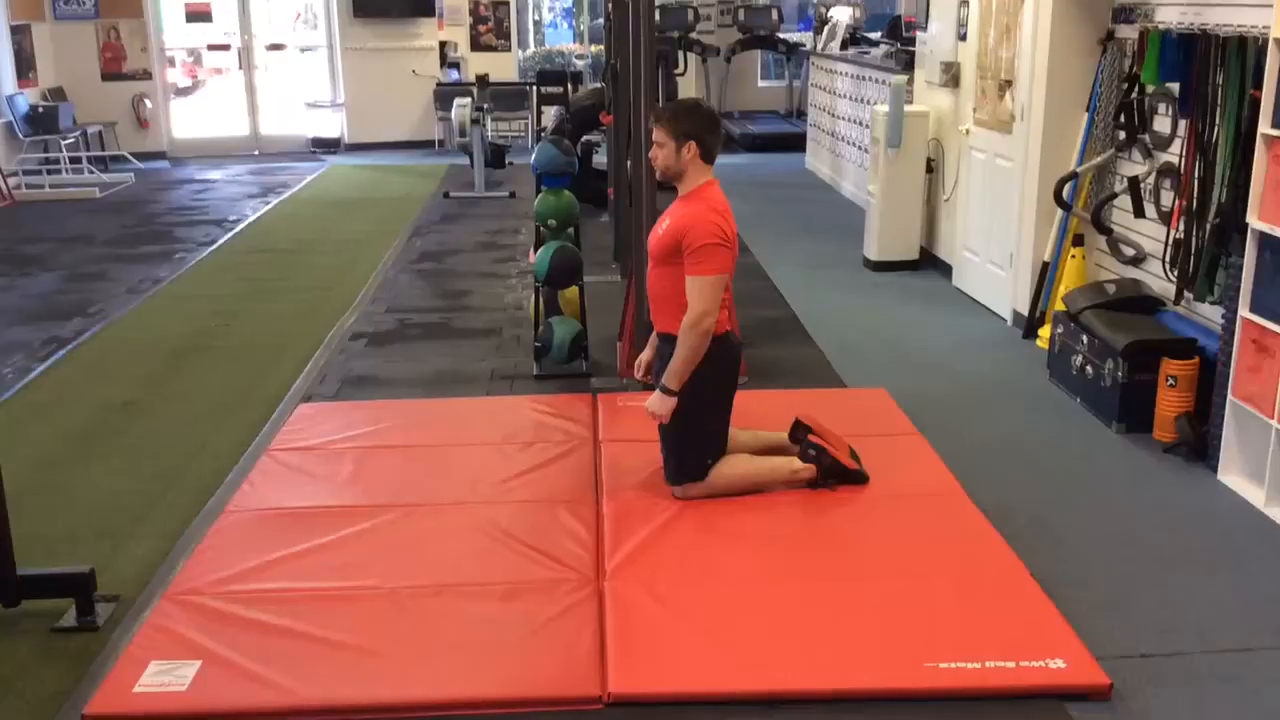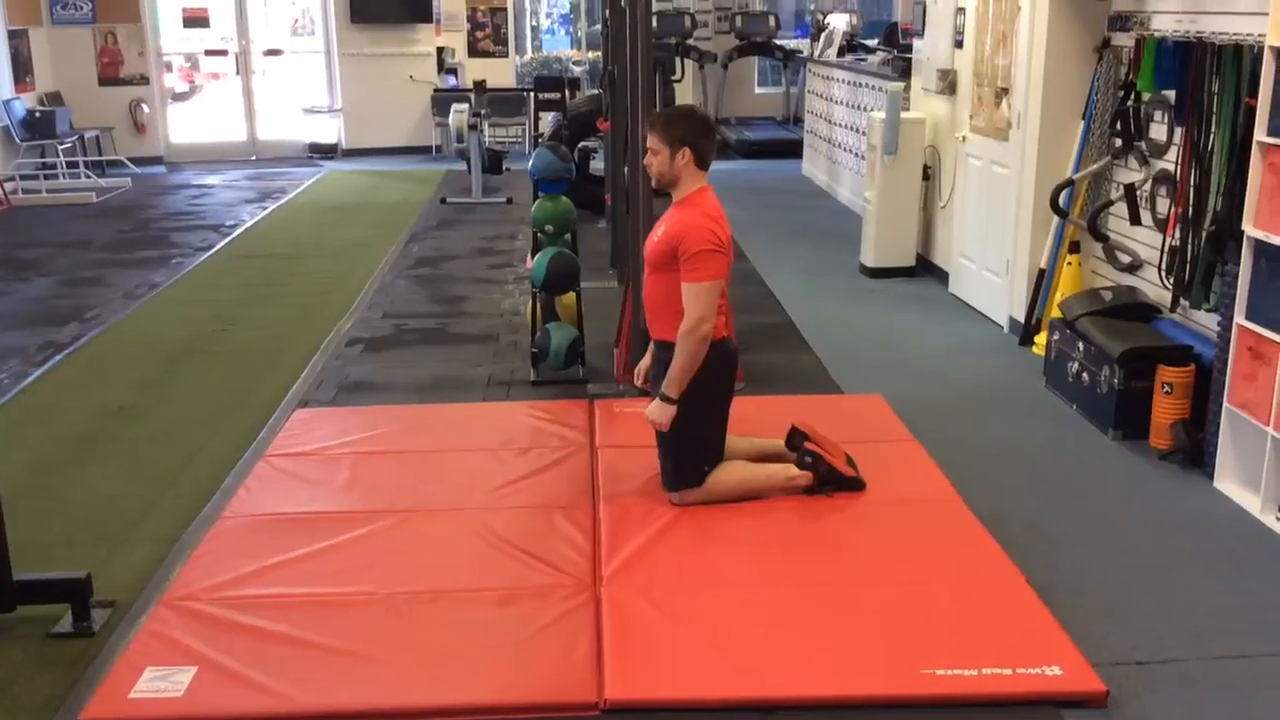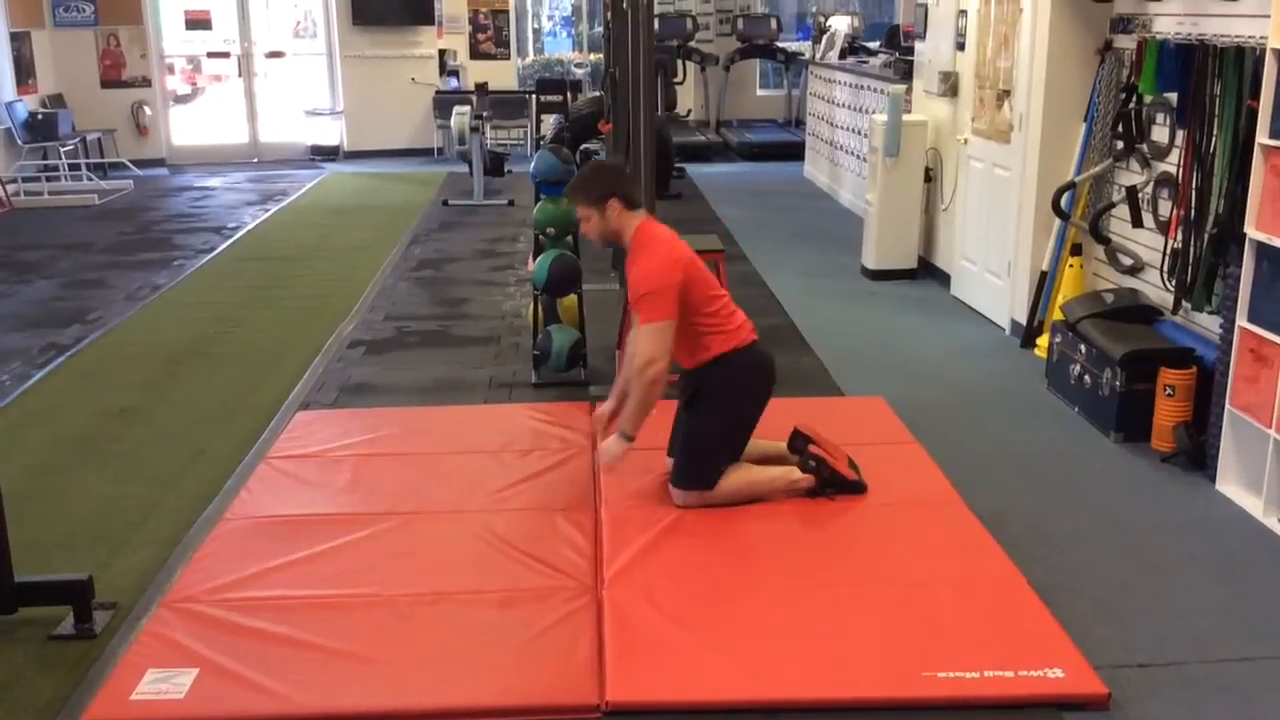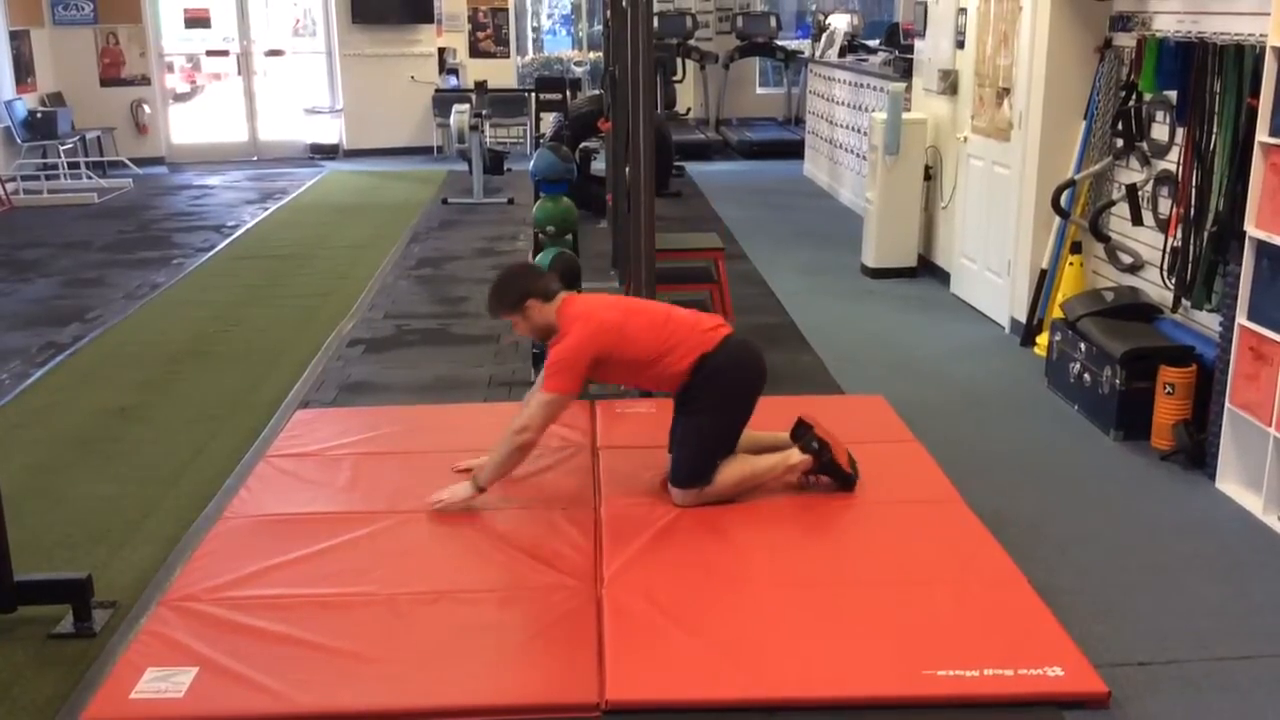
dt=0.5s
person 1, frame 1
left shoulder: (704, 218)
right shoulder: (690, 203)
left elbow: (702, 318)
left wrist: (668, 389)
right wrist: (655, 346)
left hip: (699, 357)
right hip: (681, 348)
left knee: (688, 482)
left ankle: (809, 466)
right ankle: (798, 441)
person 1, frame 2
left shoulder: (698, 224)
right shoulder: (685, 208)
left elbow: (699, 324)
left wrist: (667, 397)
right wrist: (653, 354)
left hip: (696, 364)
right hip: (678, 355)
left knee: (683, 488)
right knee: (699, 450)
left ankle: (806, 473)
right ankle: (793, 447)
person 1, frame 3
left shoulder: (652, 264)
right shoulder: (647, 242)
left elbow: (652, 366)
right elbow: (638, 336)
left wrist: (624, 435)
right wrist: (615, 398)
left hip: (734, 372)
right hip: (720, 364)
left knee: (687, 491)
right knee: (682, 462)
left ankle: (808, 475)
right ankle: (795, 451)
person 1, frame 4
left shoulder: (575, 340)
right shoulder: (575, 311)
left elbow: (527, 432)
right elbow: (540, 396)
left wrist: (474, 487)
right wrist: (500, 453)
left hip: (726, 370)
right hip: (722, 355)
left knee: (688, 491)
right knee: (699, 454)
left ankle: (802, 459)
right ankle: (797, 441)
